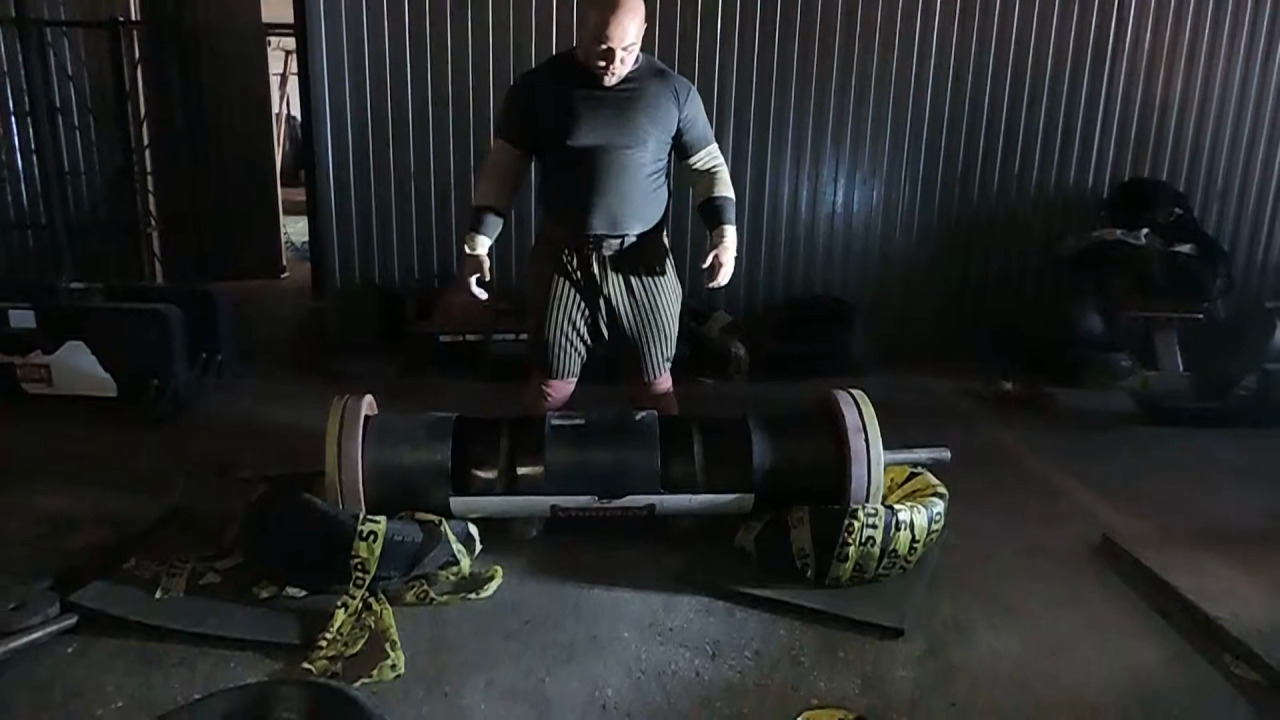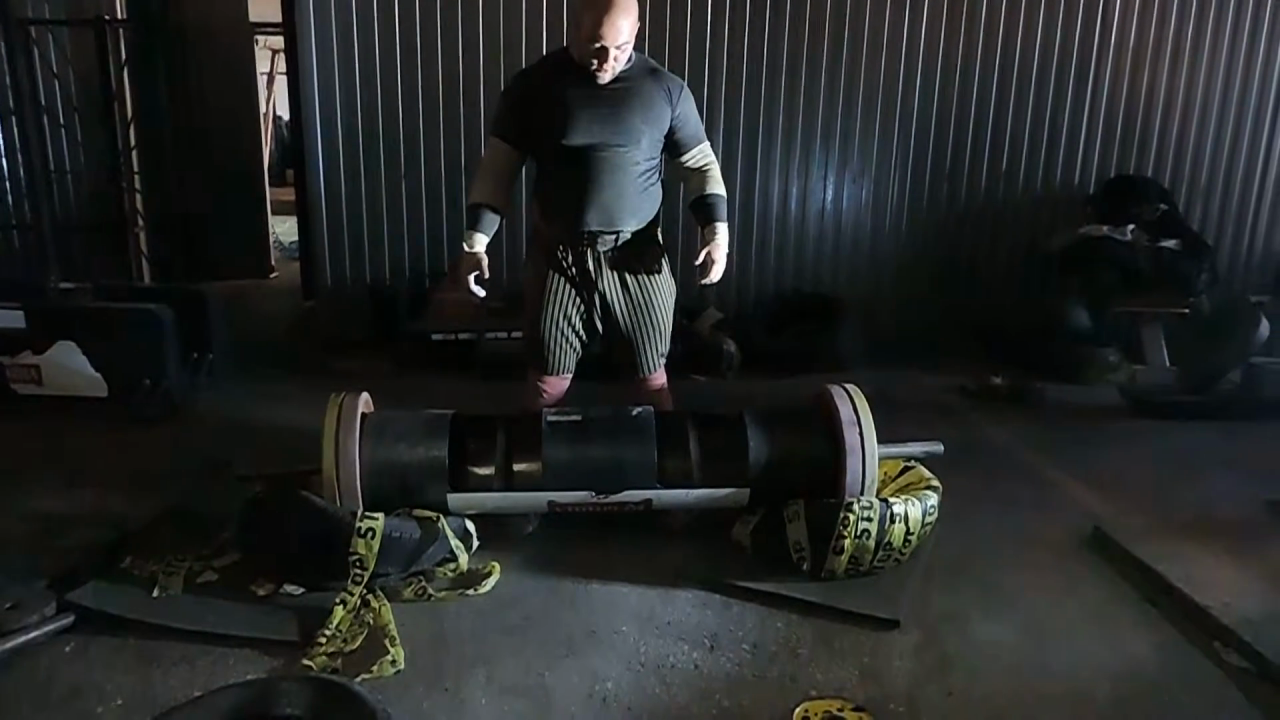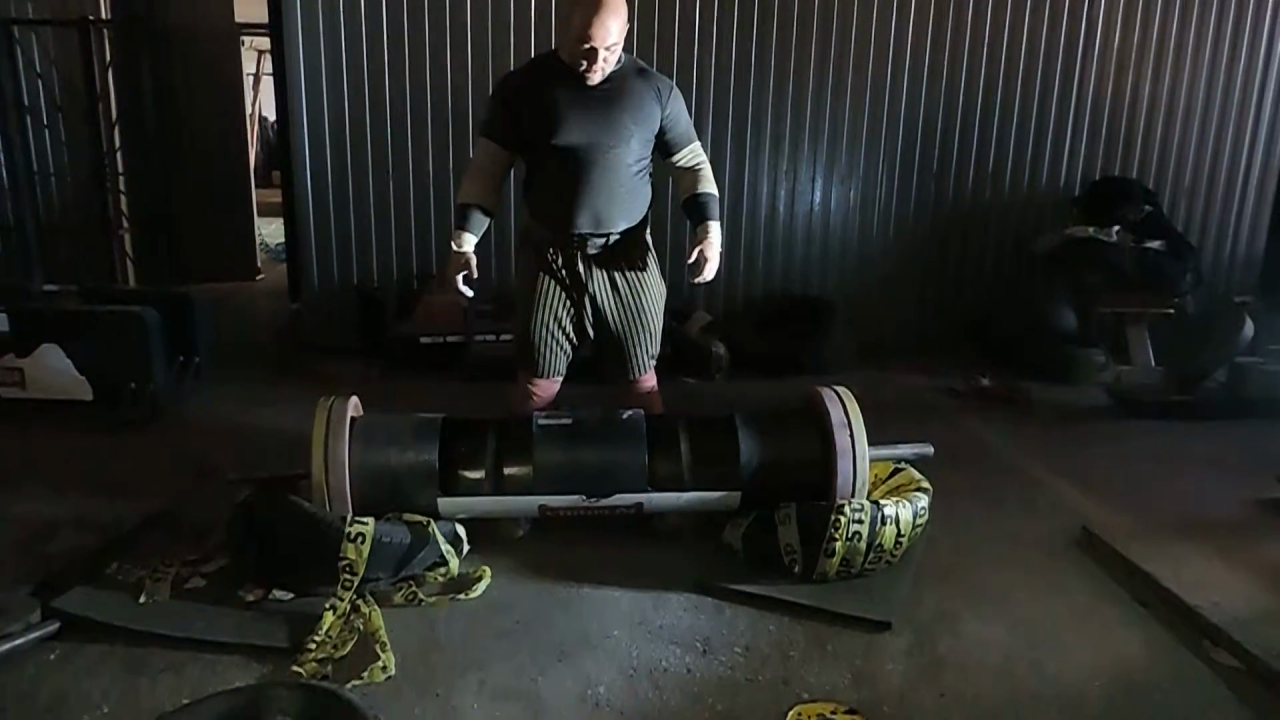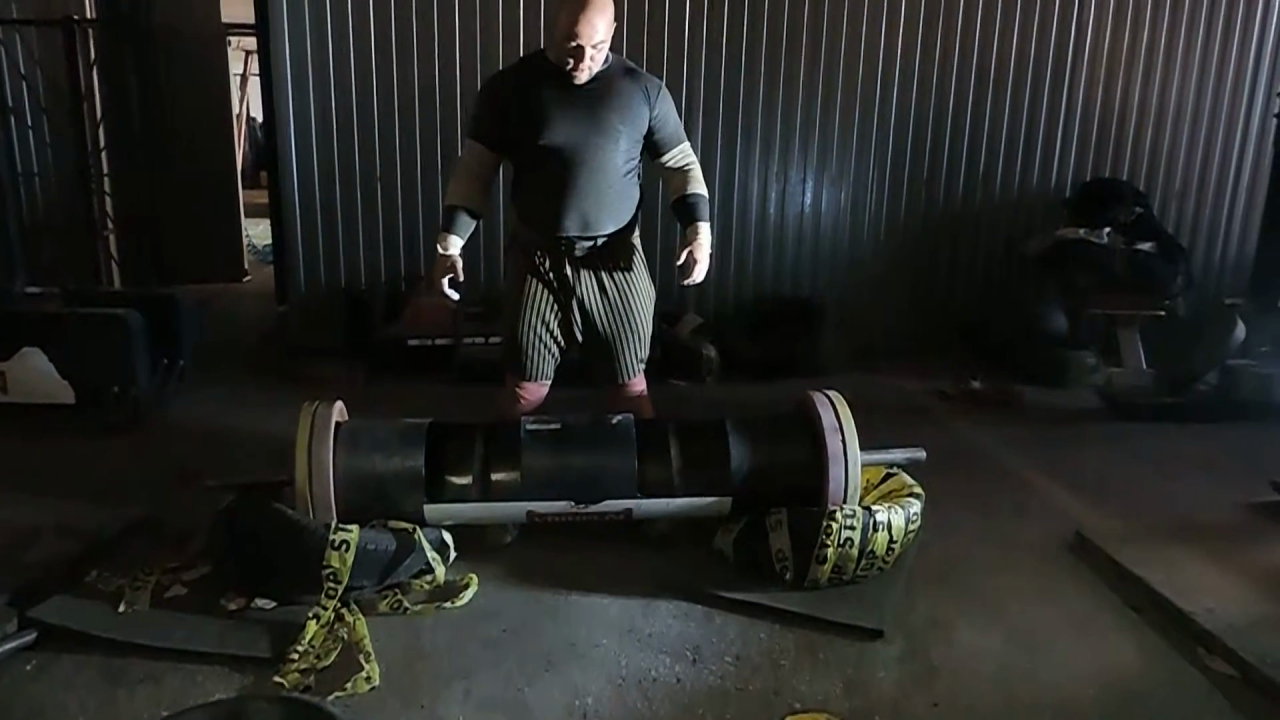
dt=0.5s
person 1, frame 1
left shoulder: (673, 90)
right shoulder: (538, 86)
left elbow: (708, 166)
right elbow: (502, 169)
left wrist: (725, 234)
right wrist: (478, 243)
left hip: (642, 260)
right hip: (562, 257)
left knee: (655, 381)
right knee: (552, 384)
person 1, frame 2
left shoulder: (666, 88)
right shoulder: (533, 85)
left elbow: (700, 163)
right elbow: (498, 166)
left wrist: (717, 231)
right wrist: (476, 241)
left hip: (637, 255)
right hip: (557, 254)
left knee: (651, 376)
right knee: (548, 379)
person 1, frame 3
left shoulder: (655, 89)
right shoulder: (523, 86)
left elbow: (691, 163)
right elbow: (487, 167)
left wrist: (709, 229)
right wrist: (463, 240)
left hip: (626, 256)
right hip: (548, 256)
left knee: (641, 376)
right knee: (538, 381)
person 1, frame 4
left shoulder: (644, 89)
right shoulder: (510, 86)
left elbow: (680, 163)
right elbow: (474, 168)
left wrist: (699, 230)
right wrist: (450, 243)
left hip: (615, 260)
right hip: (537, 259)
left knee: (630, 380)
right knee: (526, 385)
